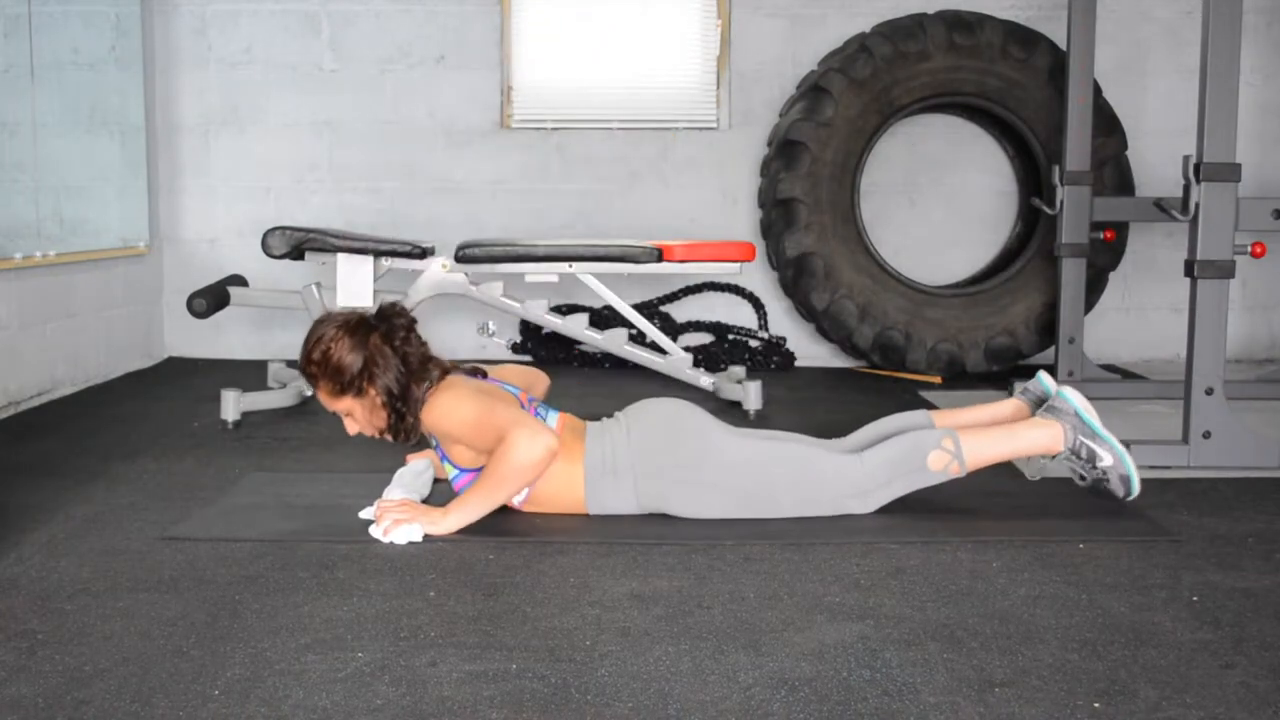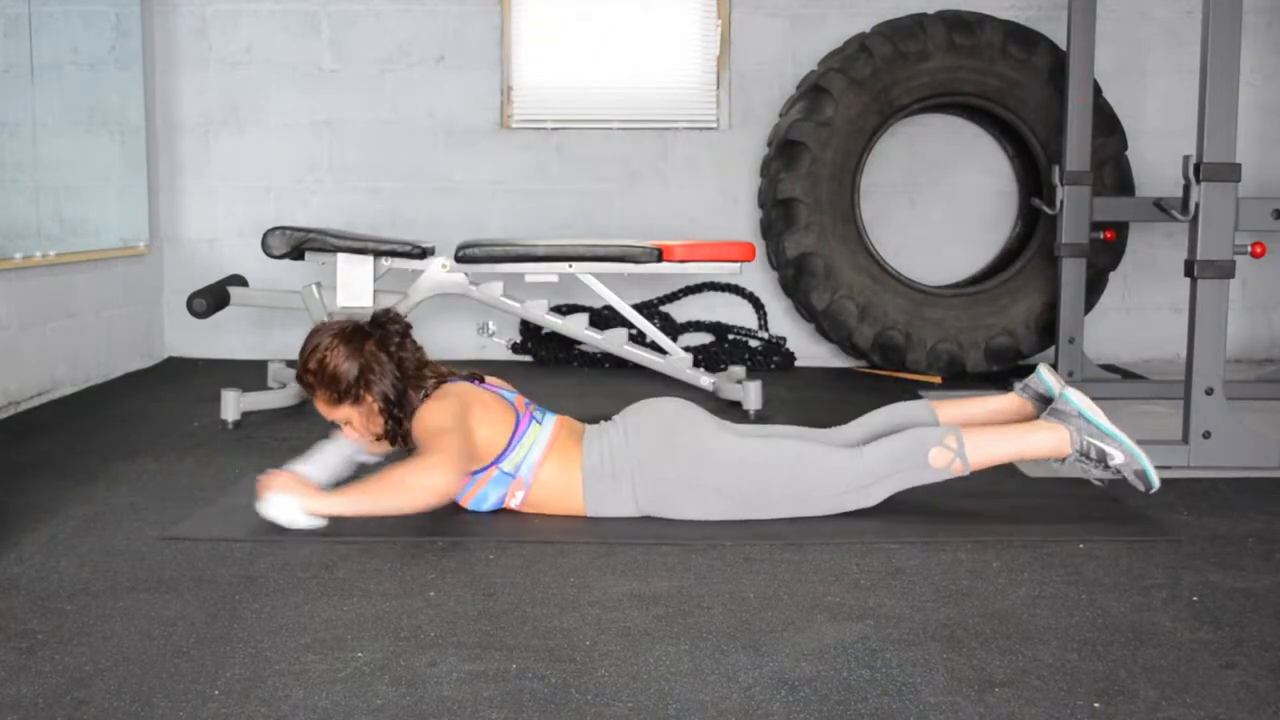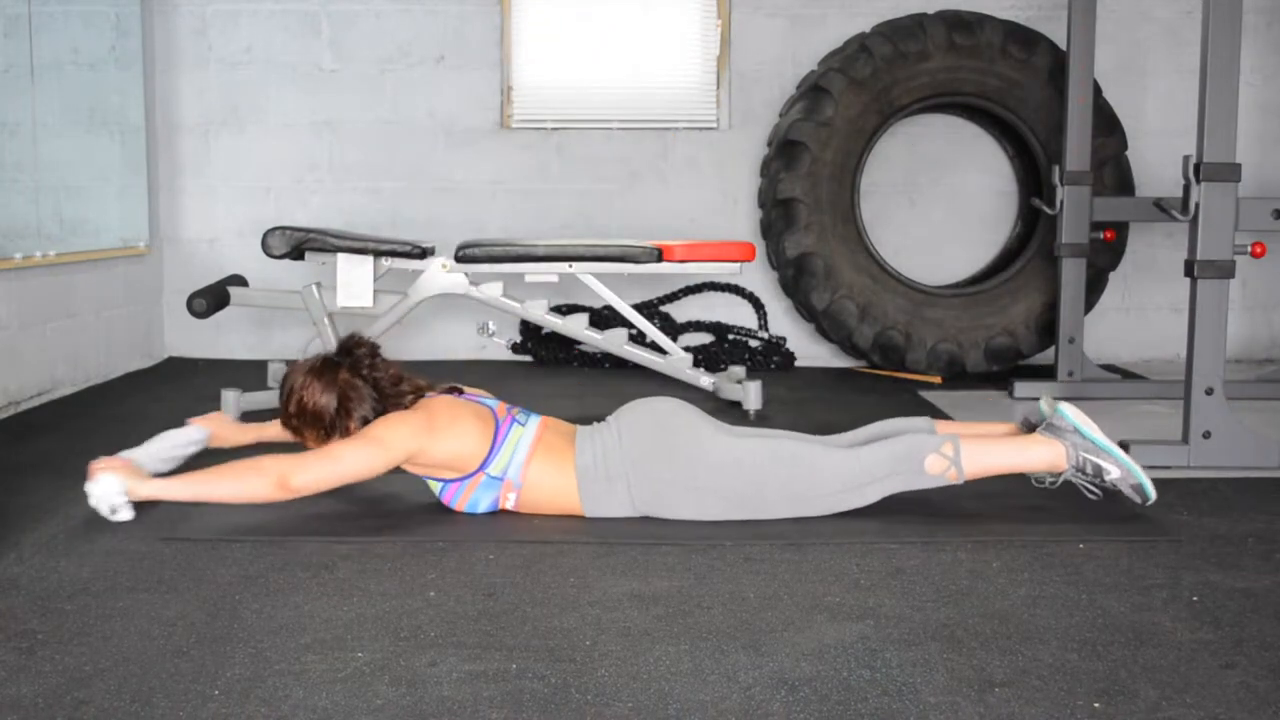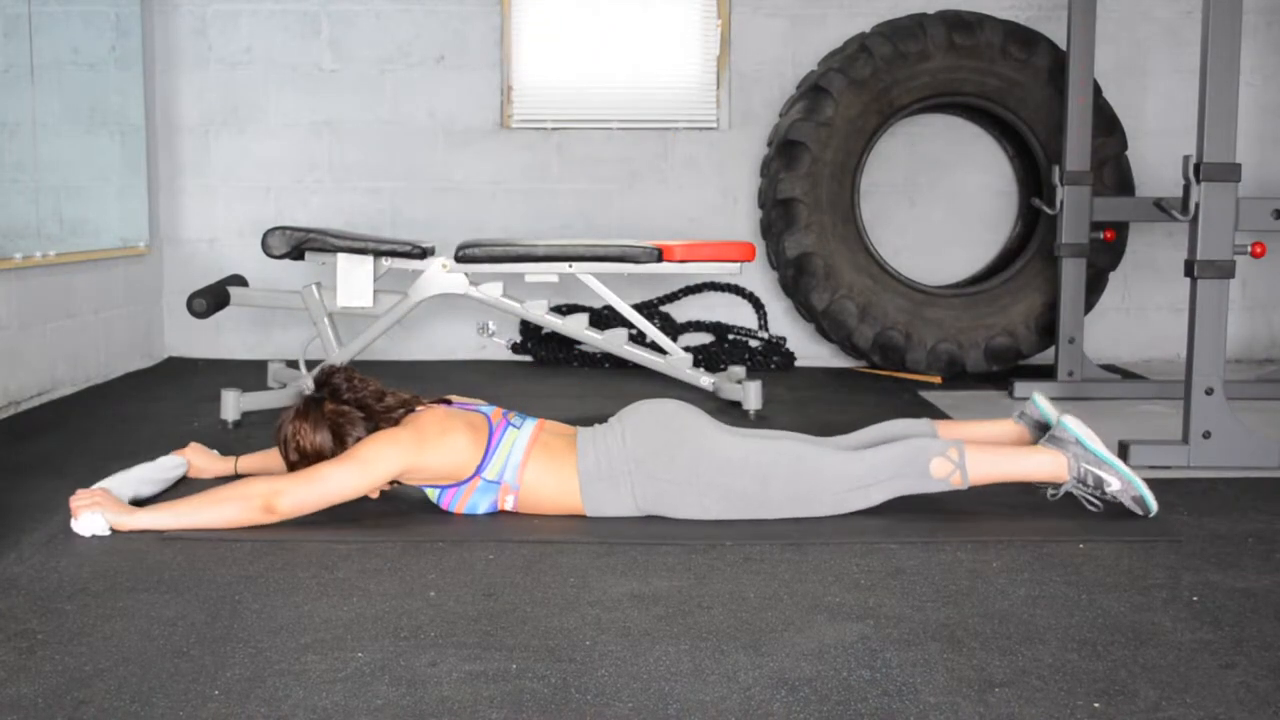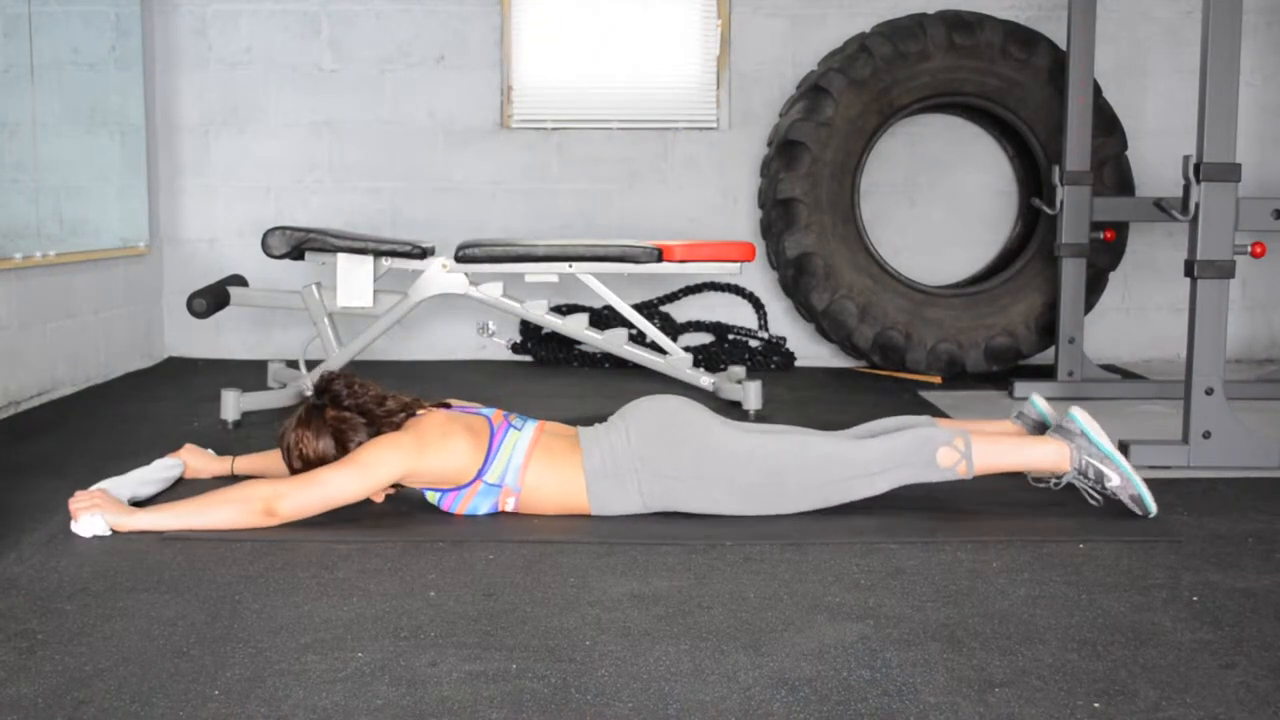
dt=0.3s
person 1, frame 1
left shoulder: (443, 407)
right shoulder: (446, 383)
left elbow: (534, 441)
left wrist: (450, 514)
right wrist: (459, 458)
left hip: (662, 465)
right hip: (656, 435)
left knee: (867, 481)
right knee: (846, 454)
left ankle: (1058, 433)
right ankle: (1028, 404)
person 1, frame 2
left shoulder: (434, 415)
right shoulder: (440, 384)
left elbow: (439, 479)
left wrist: (327, 499)
right wrist: (372, 446)
left hip: (663, 470)
right hip: (655, 436)
left knee: (868, 475)
right knee: (847, 445)
left ankle: (1062, 437)
right ankle: (1029, 400)
person 1, frame 3
left shoulder: (405, 433)
right shoulder: (422, 401)
left elbow: (293, 481)
right elbow: (323, 431)
left wrist: (147, 484)
right wrist: (240, 429)
left hip: (654, 469)
right hip: (652, 436)
left knee: (860, 479)
right knee: (845, 454)
left ankle: (1060, 453)
right ankle: (1034, 430)
person 1, frame 4
left shoulder: (403, 445)
right shoulder: (410, 414)
left elbow: (276, 504)
right elbow: (310, 454)
left wrist: (127, 516)
right wrist: (217, 461)
left hip: (653, 469)
right hip: (653, 439)
left knee: (859, 478)
right knee: (847, 456)
left ankle: (1062, 461)
right ankle: (1026, 428)
person 1, frame 5
left shoulder: (408, 450)
right shoulder: (409, 420)
left elbow: (279, 507)
right elbow: (312, 454)
left wrist: (128, 515)
right wrist: (219, 459)
left hip: (659, 461)
right hip: (653, 435)
left knee: (868, 472)
right knee: (851, 448)
left ankle: (1060, 452)
right ankle: (1032, 431)
